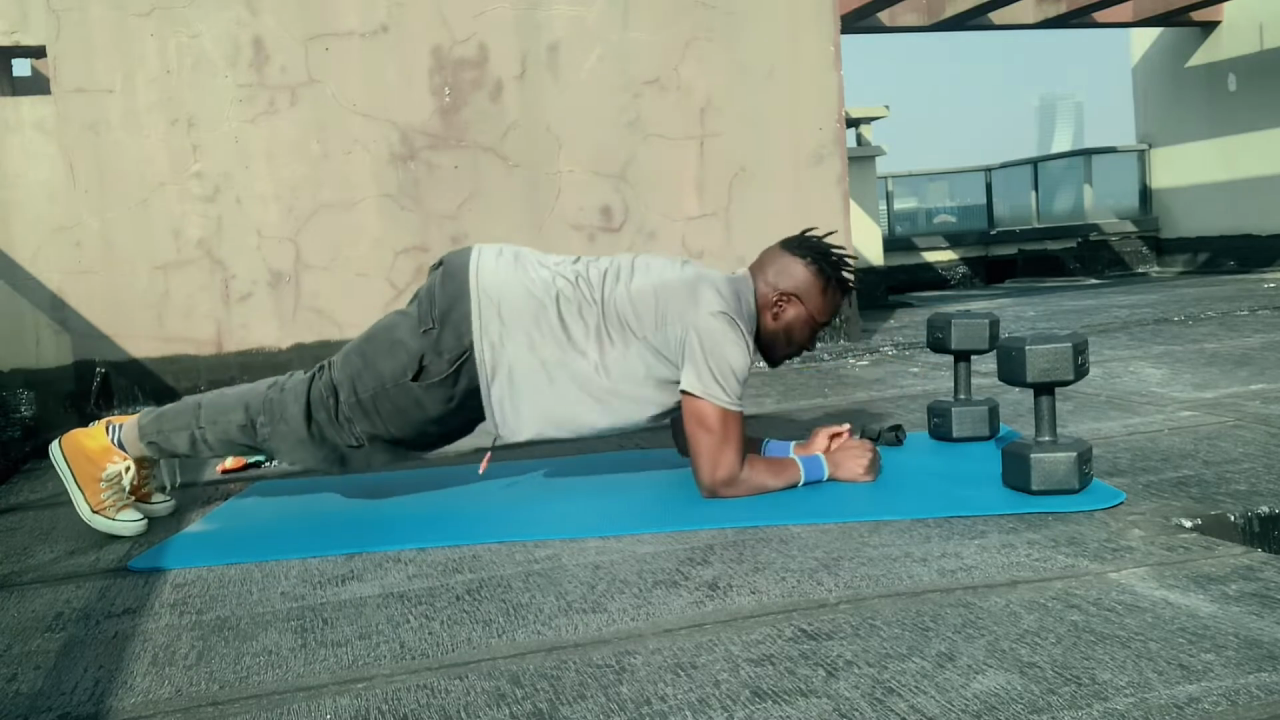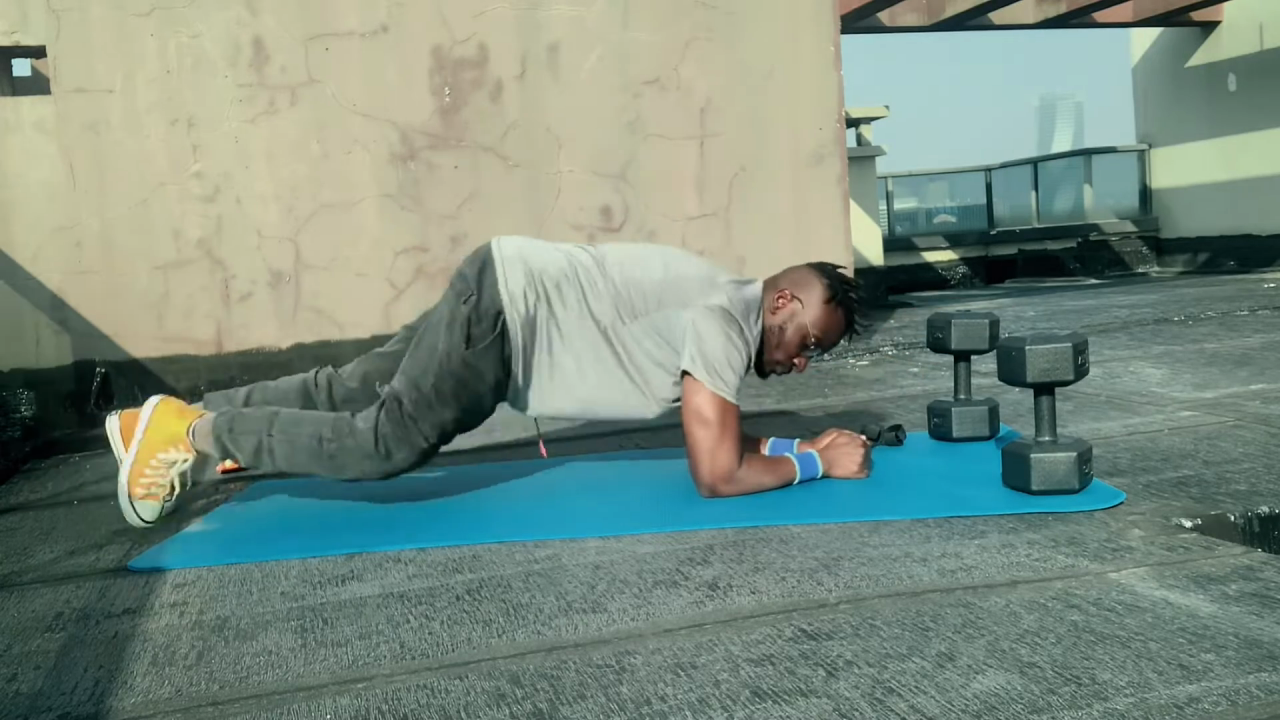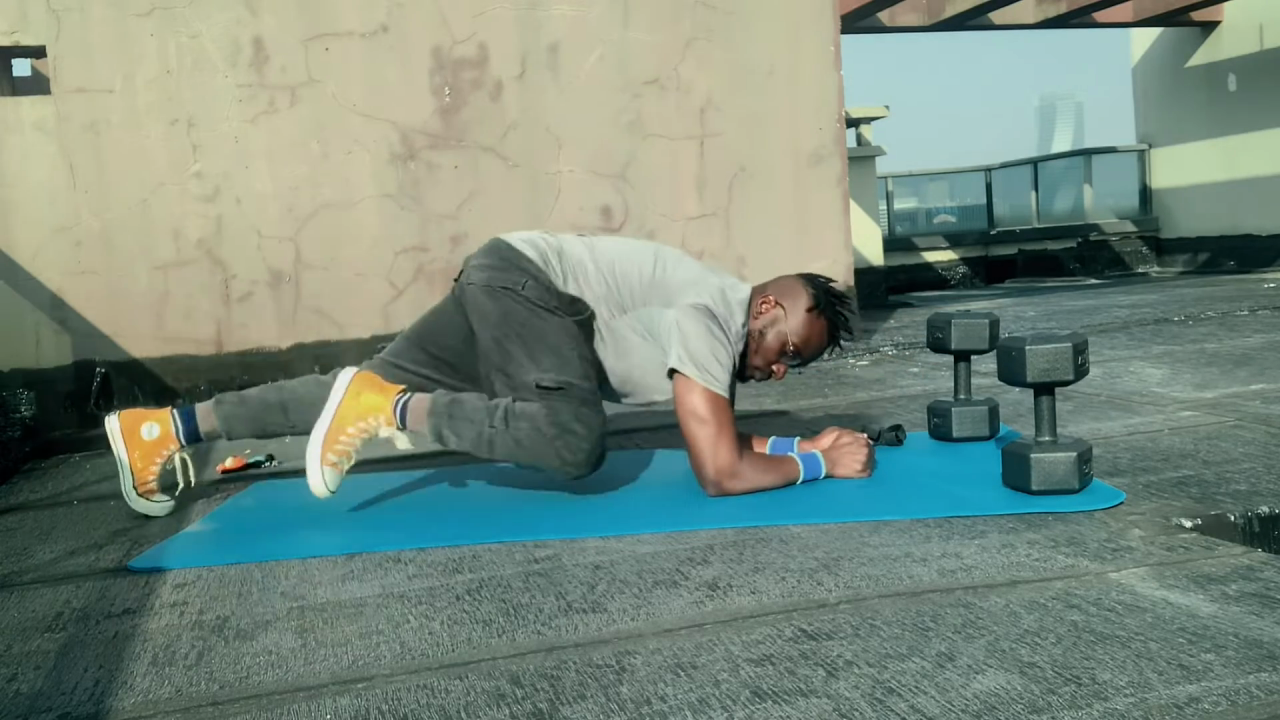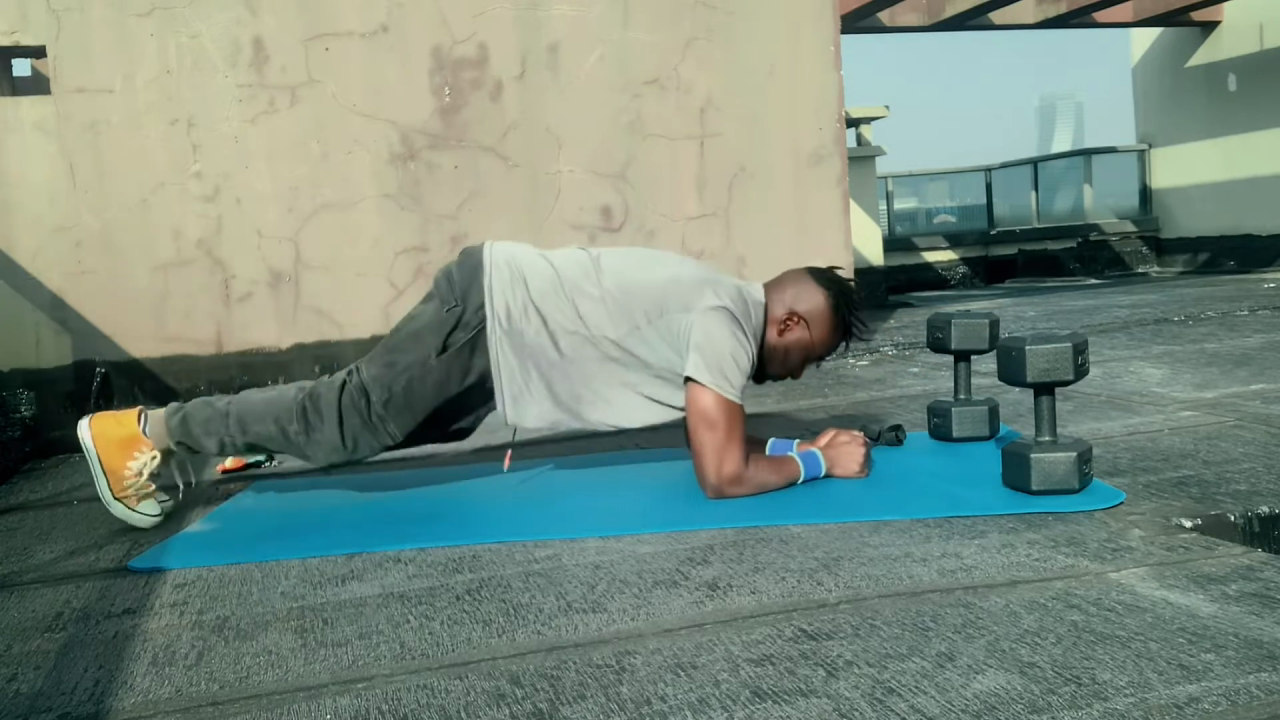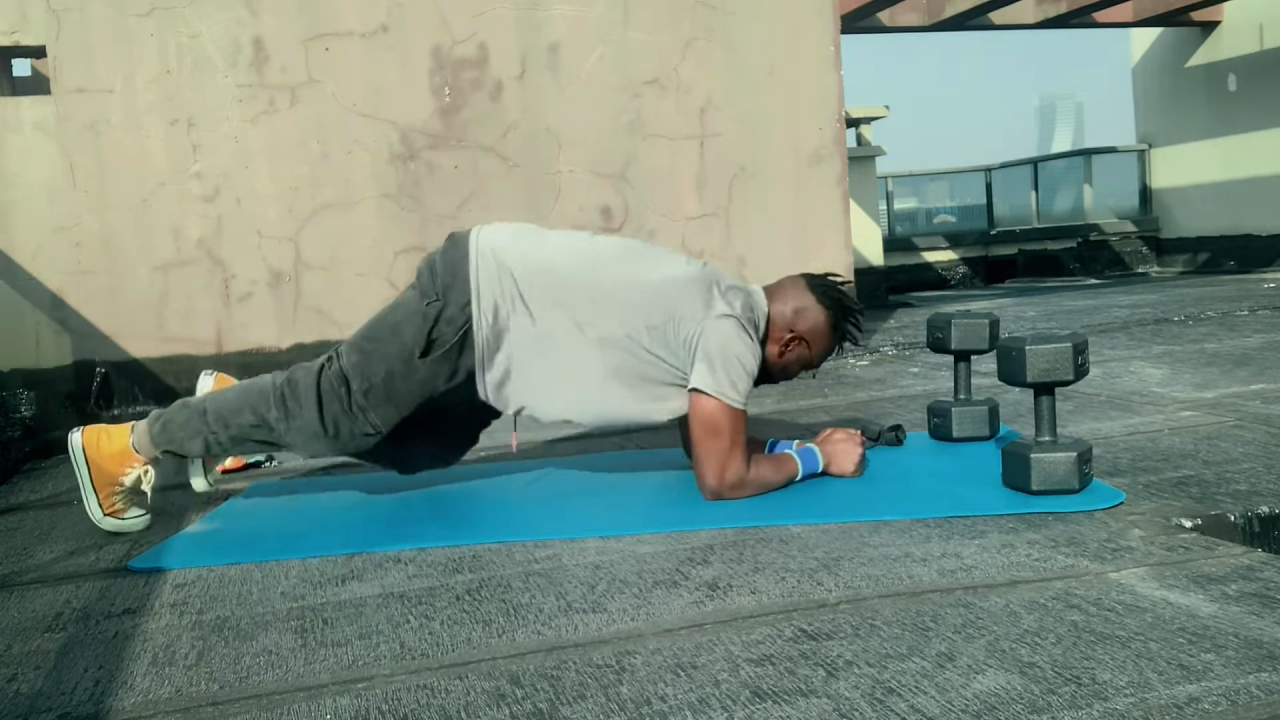
dt=0.3s
person 1, frame 1
left shoulder: (714, 296)
right shoulder: (723, 324)
left elbow: (702, 431)
right elbow: (720, 475)
left wrist: (796, 442)
right wrist: (818, 467)
left hip: (486, 303)
right hip: (468, 329)
left knee: (331, 411)
right knee: (318, 418)
left ankle: (148, 438)
right ankle: (113, 439)
person 1, frame 2
left shoulder: (730, 309)
right shoulder: (722, 319)
left elbow: (716, 434)
right elbow: (719, 474)
left wrist: (797, 445)
right wrist: (817, 463)
left hip: (508, 299)
right hip: (508, 297)
left knee: (351, 392)
right knee: (386, 438)
left ankle: (191, 423)
right ankle: (183, 430)
person 1, frame 3
left shoulder: (728, 317)
right shoulder: (708, 318)
left elbow: (718, 435)
right elbow: (721, 472)
left wrist: (793, 444)
right wrist: (819, 465)
left hip: (511, 292)
right hip: (519, 280)
left knee: (372, 382)
right knee: (575, 442)
left ankle: (165, 427)
right ankle: (388, 408)
person 1, frame 4
left shoulder: (724, 308)
right shoulder: (728, 323)
left elbow: (717, 439)
right elbow: (722, 474)
left wrist: (790, 445)
right wrist: (817, 463)
left hip: (497, 301)
right hip: (488, 308)
left knee: (355, 404)
right knee: (342, 424)
left ankle: (173, 430)
right ankle: (137, 432)
person 1, frame 5
left shoulder: (720, 304)
right shoulder: (734, 333)
left elbow: (705, 434)
right elbow: (720, 478)
left wrist: (786, 445)
right wrist: (812, 458)
left hip: (501, 272)
right hip: (474, 303)
left knee: (421, 449)
right knee: (329, 408)
left ankle: (235, 404)
right ankle: (124, 446)
